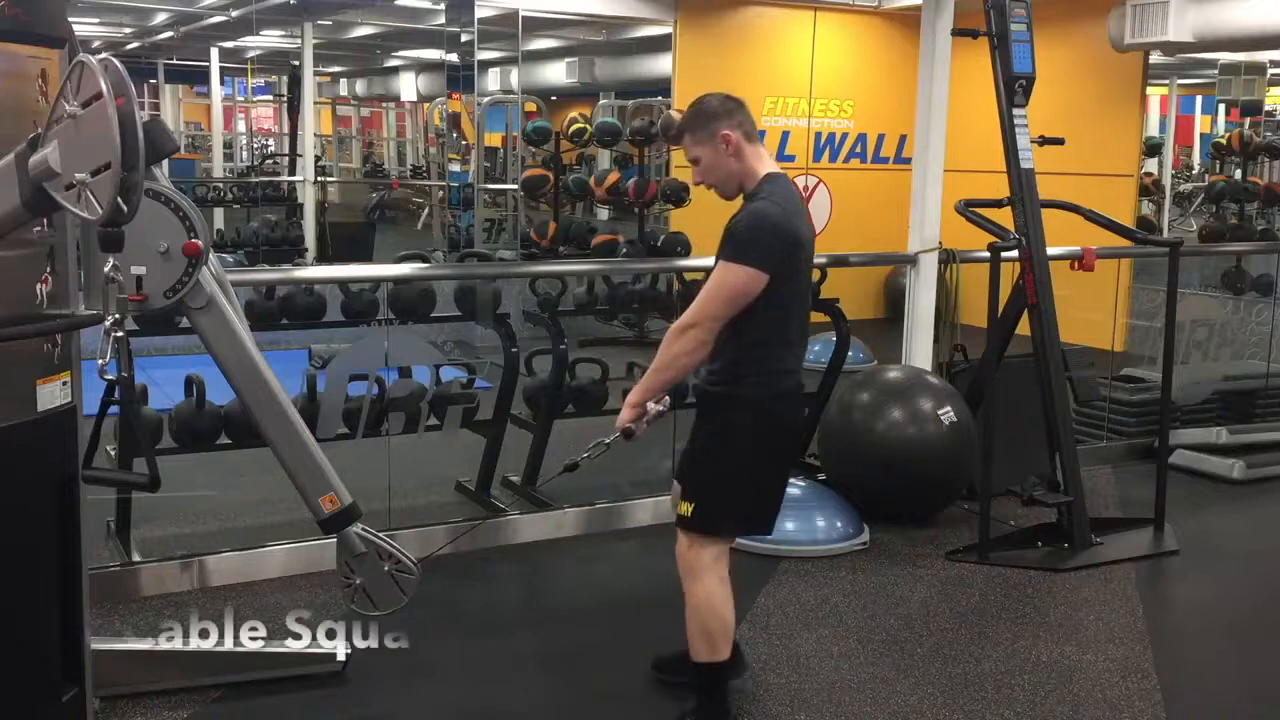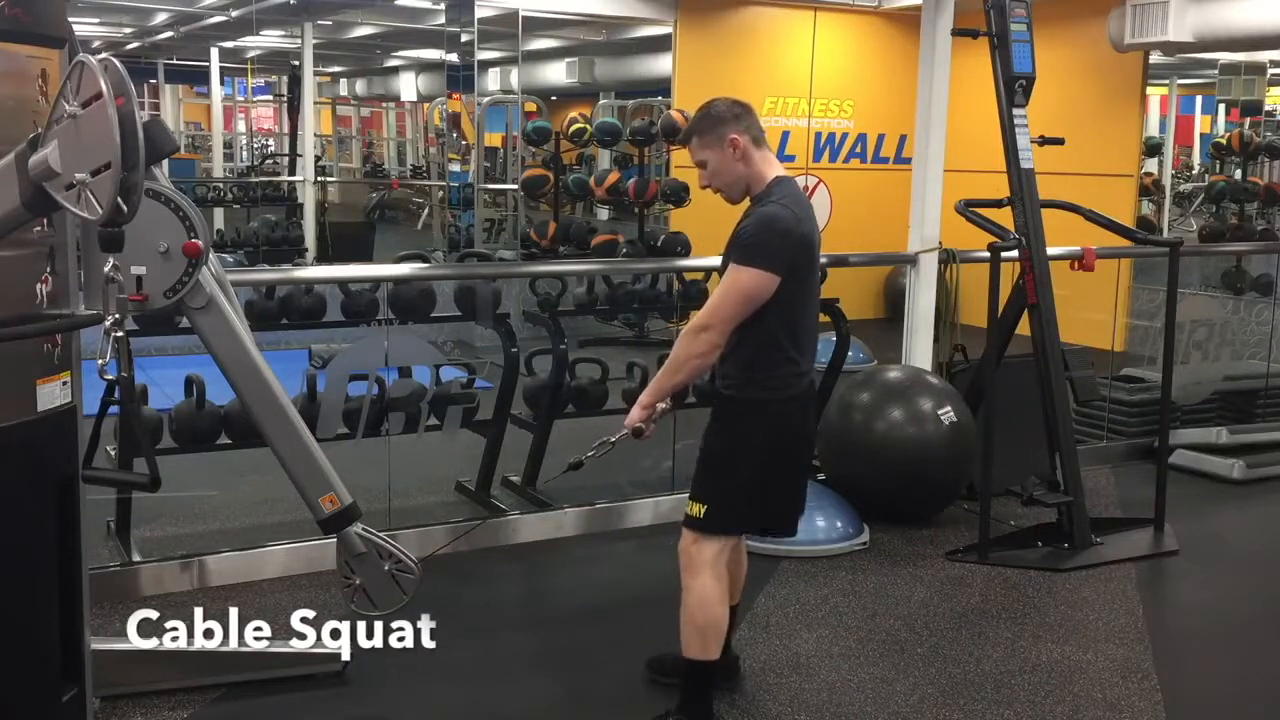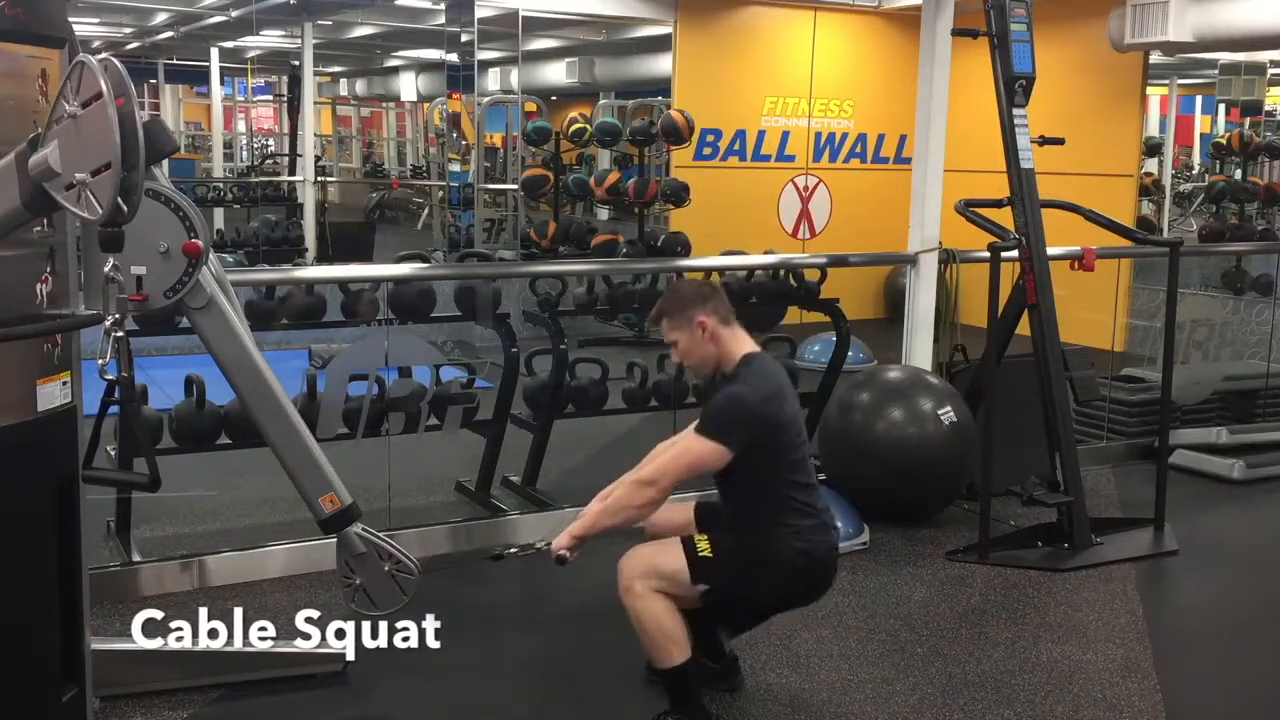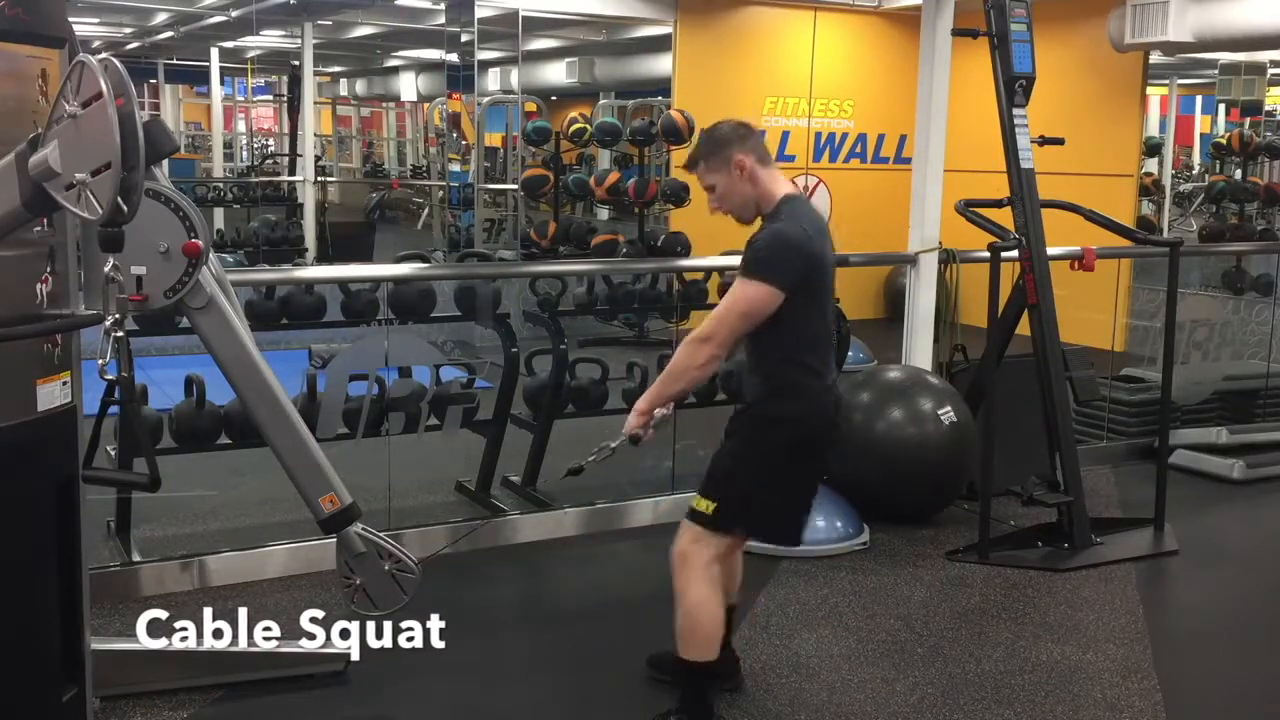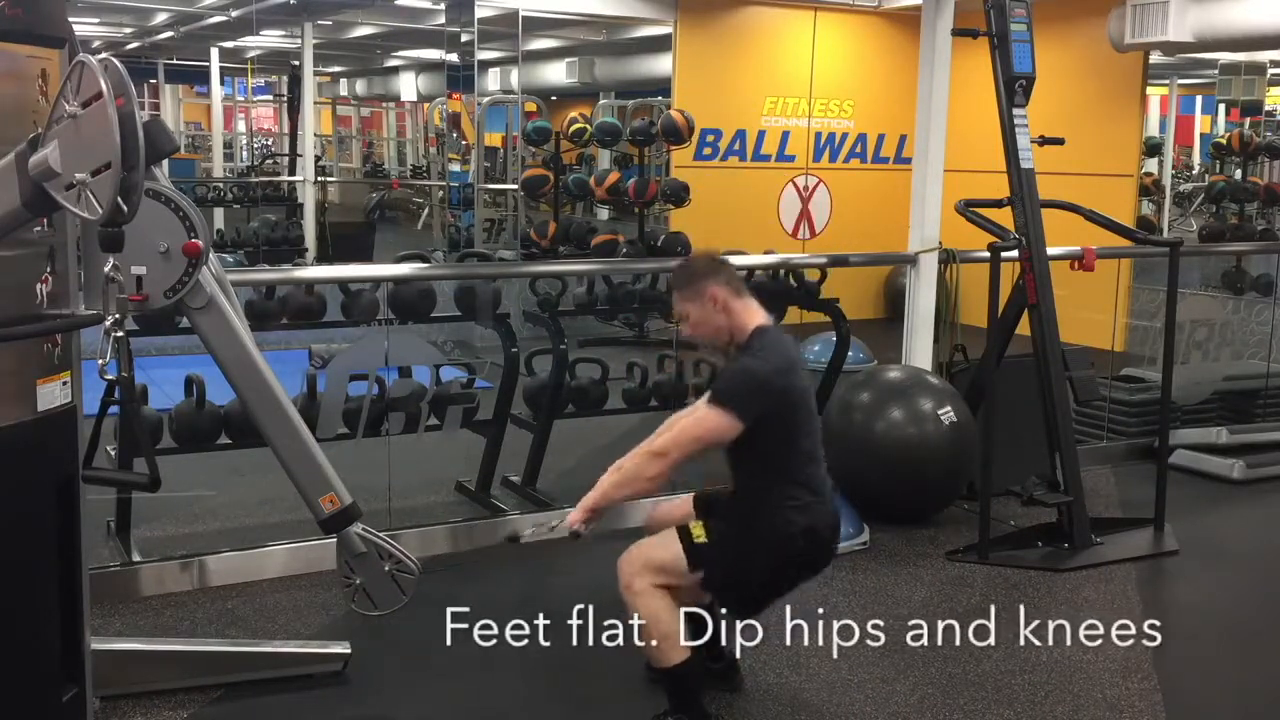
dt=1s
person 1, frame 1
left shoulder: (762, 219)
right shoulder: (777, 203)
left elbow: (698, 327)
right elbow: (714, 322)
left wrist: (639, 398)
right wrist: (659, 386)
left hip: (748, 406)
right hip: (752, 396)
left knee: (699, 552)
right knee: (692, 506)
right ankle: (718, 652)
person 1, frame 2
left shoulder: (771, 222)
right shoulder: (782, 205)
left elbow: (710, 330)
right elbow: (725, 324)
left wrist: (649, 399)
right wrist: (666, 389)
left hip: (762, 405)
right hip: (769, 397)
left knee: (701, 549)
right knee: (726, 535)
right ankle: (715, 655)
person 1, frame 3
left shoulder: (746, 400)
right shoulder: (752, 374)
left elbow: (653, 486)
right elbow: (678, 446)
left wrist: (578, 530)
right wrist: (605, 498)
left hip: (792, 557)
right hip: (776, 531)
left knee: (637, 572)
right knee: (661, 525)
right ankle: (712, 659)
person 1, frame 4
left shoulder: (783, 238)
right shoulder: (796, 220)
left elbow: (712, 340)
right elbow: (729, 332)
left wrist: (649, 403)
right wrist: (669, 391)
left hip: (786, 417)
right hip: (788, 405)
left knee: (696, 551)
right knee: (723, 536)
right ankle: (714, 655)
person 1, frame 5
left shoulder: (756, 371)
right shoulder: (767, 348)
left elbow: (664, 459)
right elbow: (689, 418)
left wrist: (591, 504)
right wrist: (617, 471)
left hip: (792, 532)
right hip: (780, 510)
left knee: (637, 569)
right knee: (665, 520)
right ankle: (712, 656)
